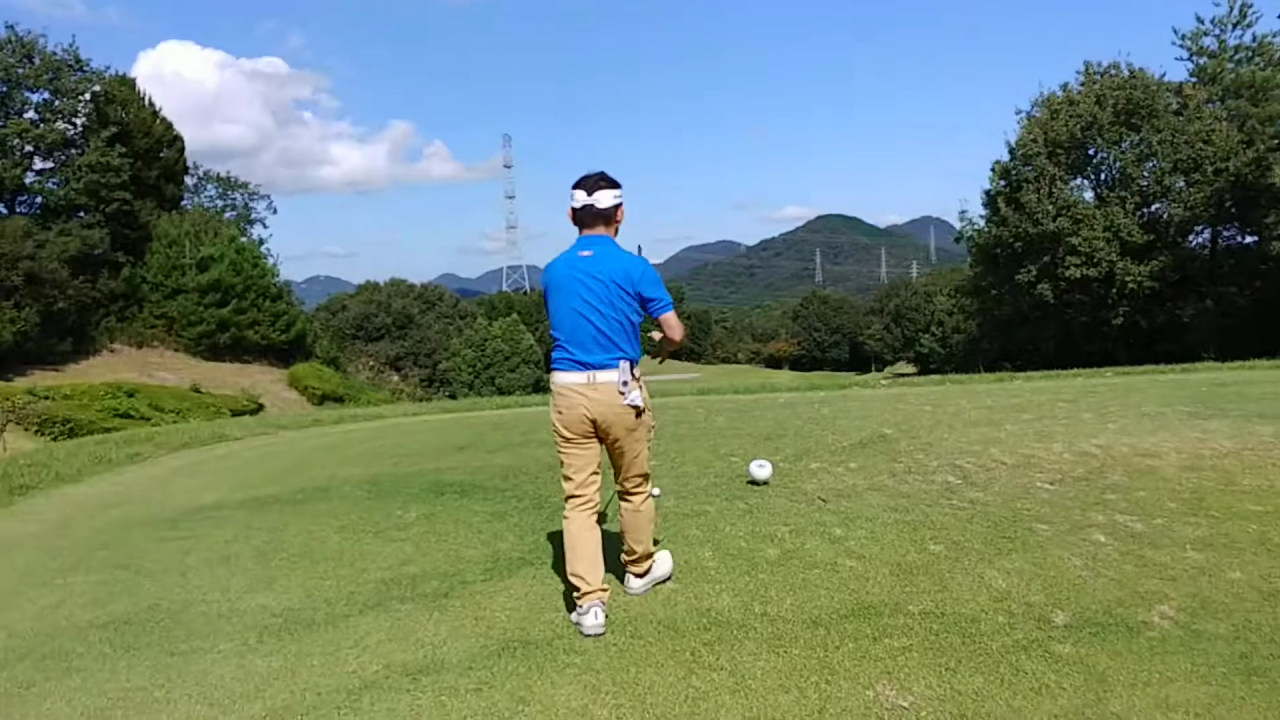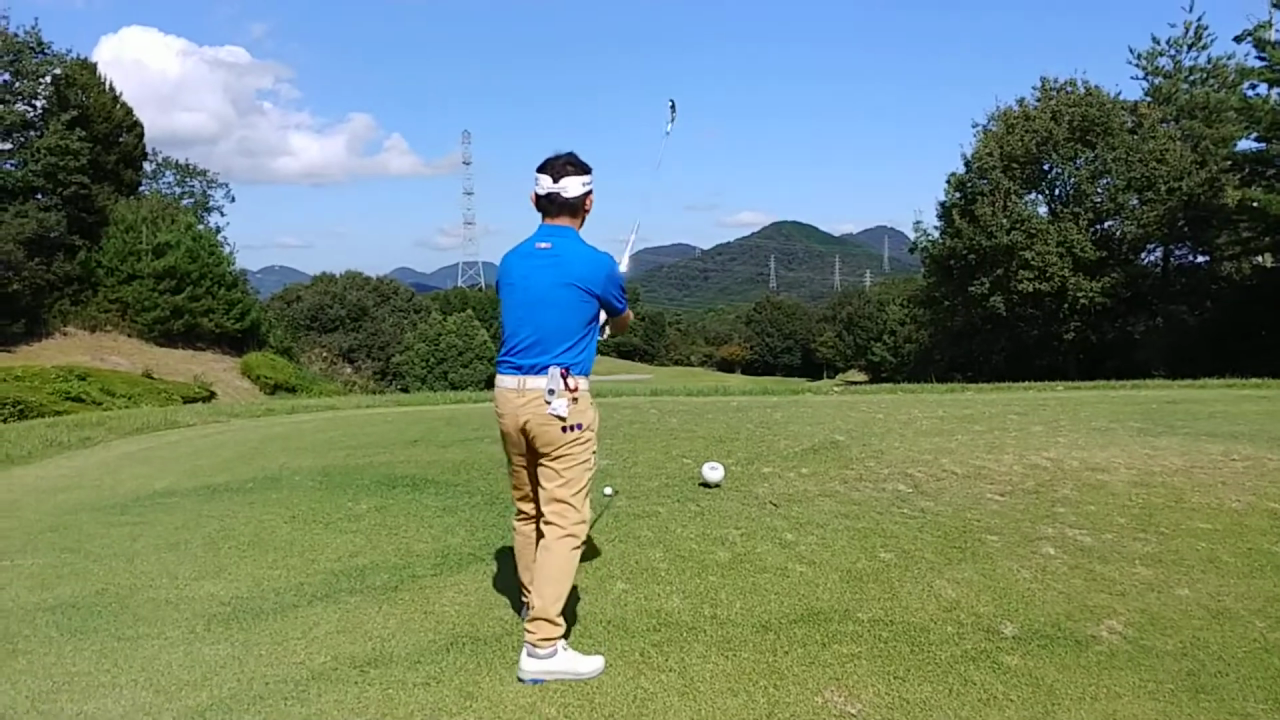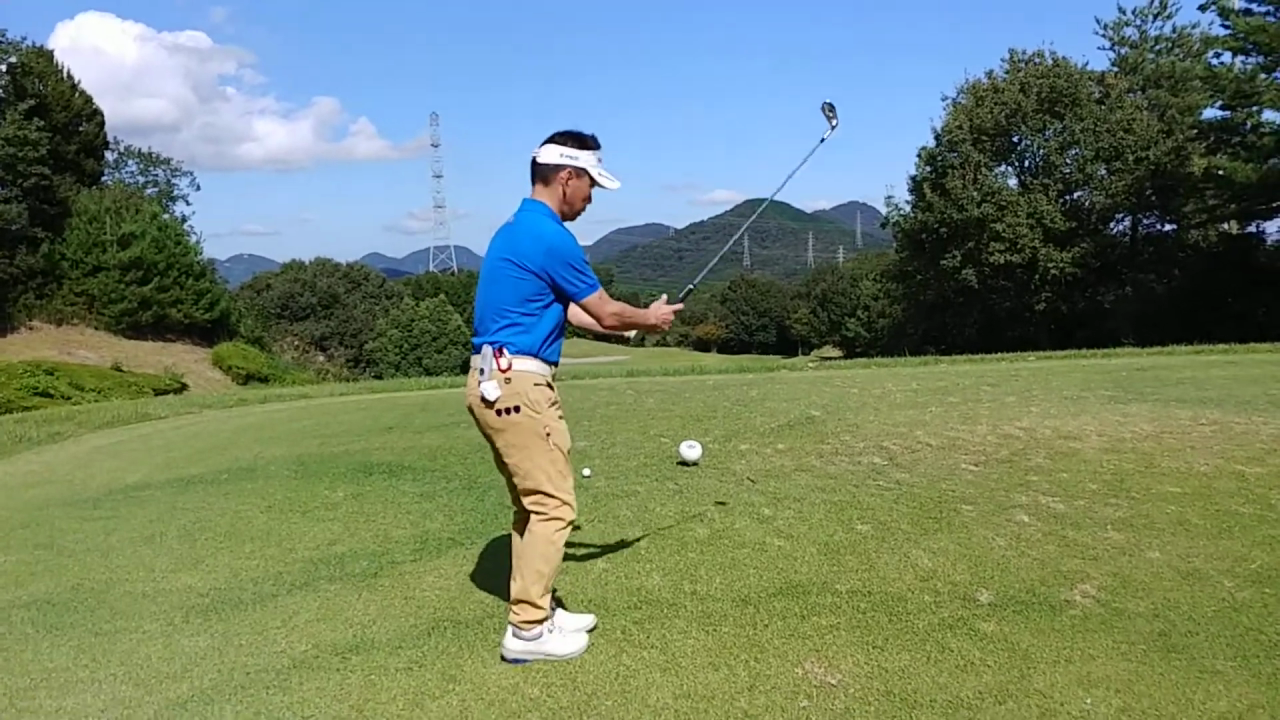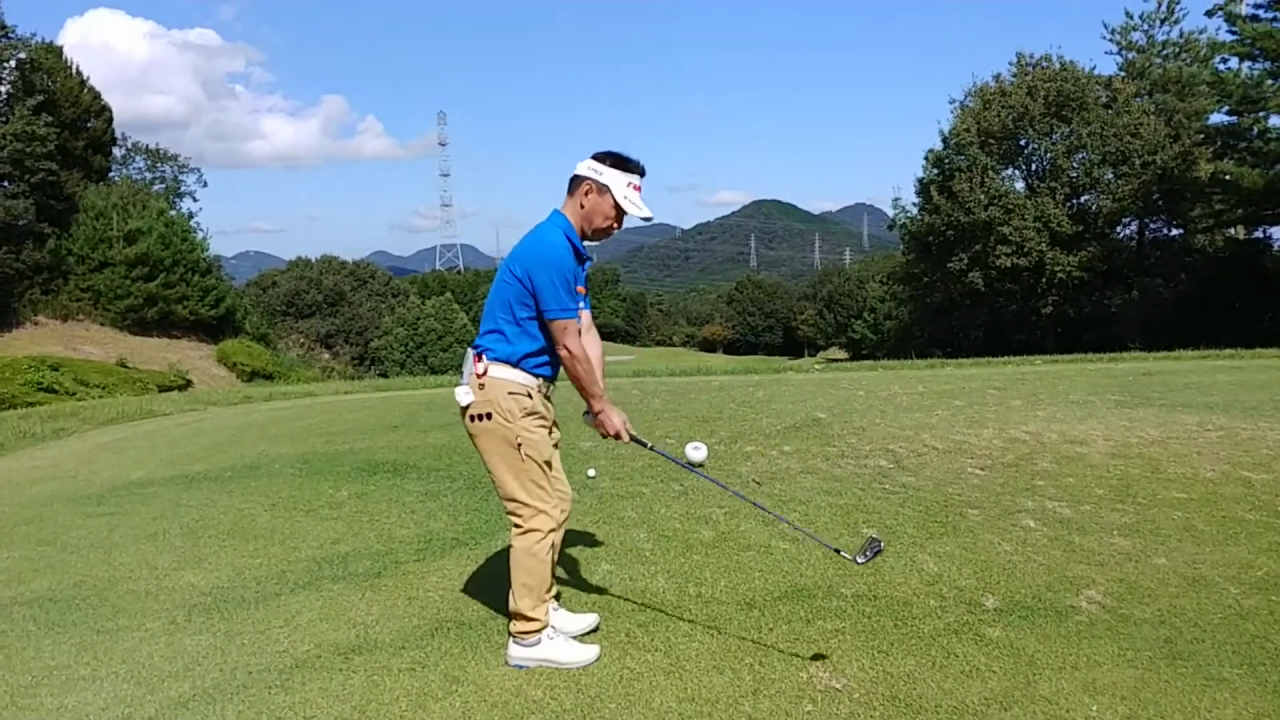
dt=0.7s
person 1, frame 1
left shoulder: (553, 271)
right shoulder: (636, 268)
right elbow: (675, 333)
right wrist: (661, 345)
left hip: (568, 392)
right hip: (620, 390)
left knee: (579, 499)
right knee: (634, 487)
left ankle: (589, 603)
right ankle: (639, 569)
person 1, frame 2
left shoulder: (511, 261)
right shoulder: (596, 264)
right elbow: (622, 323)
right wrist: (604, 316)
left hip: (509, 396)
right hip: (562, 400)
left knee: (527, 511)
right knee: (565, 522)
left ankle: (537, 605)
right ankle: (542, 646)
person 1, frame 3
left shoulder: (513, 230)
right shoulder: (550, 238)
right elbow: (606, 313)
left wrist: (632, 324)
right wrist: (652, 318)
left hip: (494, 381)
right hip: (519, 384)
left knee: (532, 505)
right knee: (552, 507)
left ankle: (537, 610)
right ankle: (527, 629)
person 1, frame 4
left shoulder: (576, 255)
right shoulder: (549, 248)
left elbow: (585, 334)
right elbow: (567, 344)
left wrist: (601, 403)
right wrist: (603, 409)
left hip: (528, 394)
right hip: (505, 393)
left knee: (552, 503)
right knee: (537, 514)
left ankle: (542, 608)
right ankle: (529, 637)
